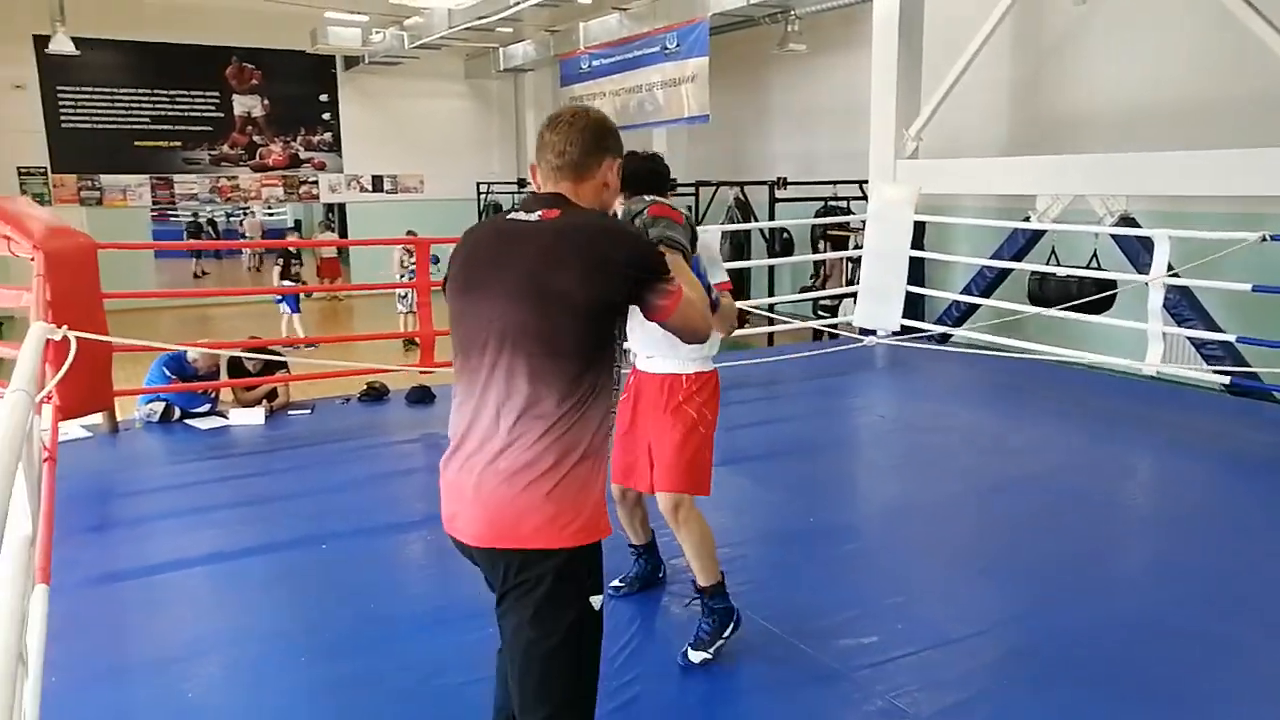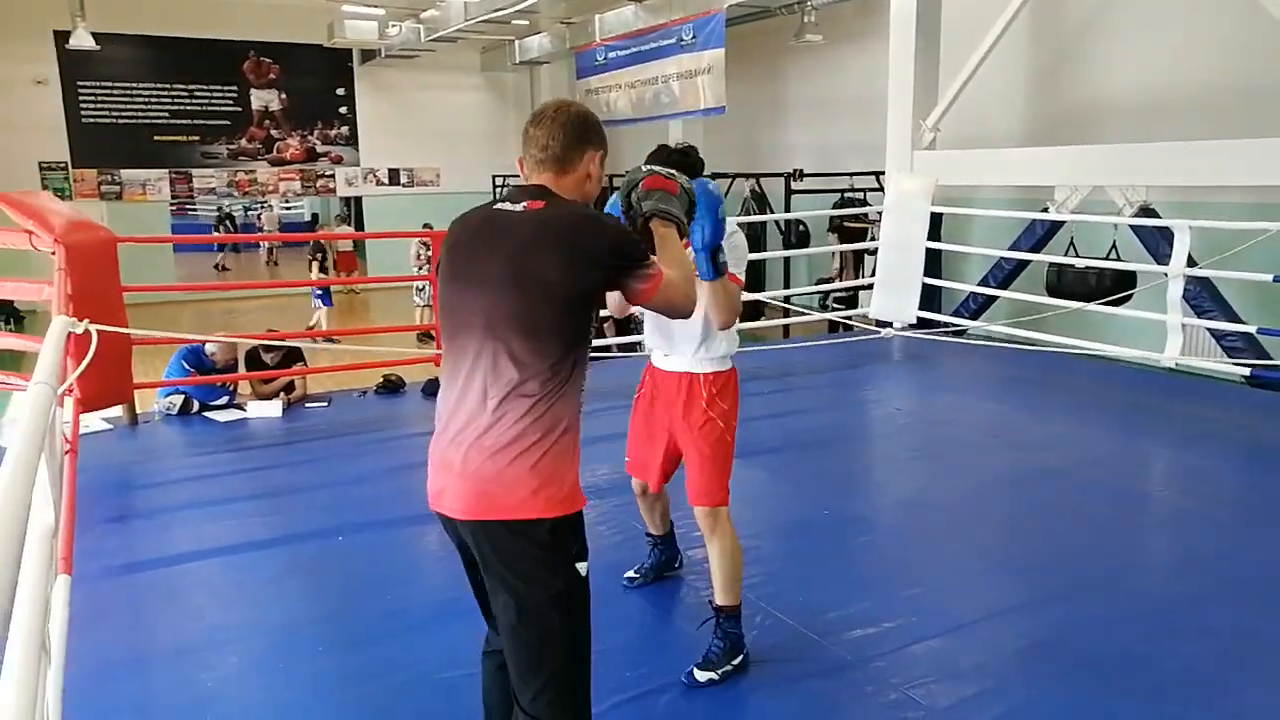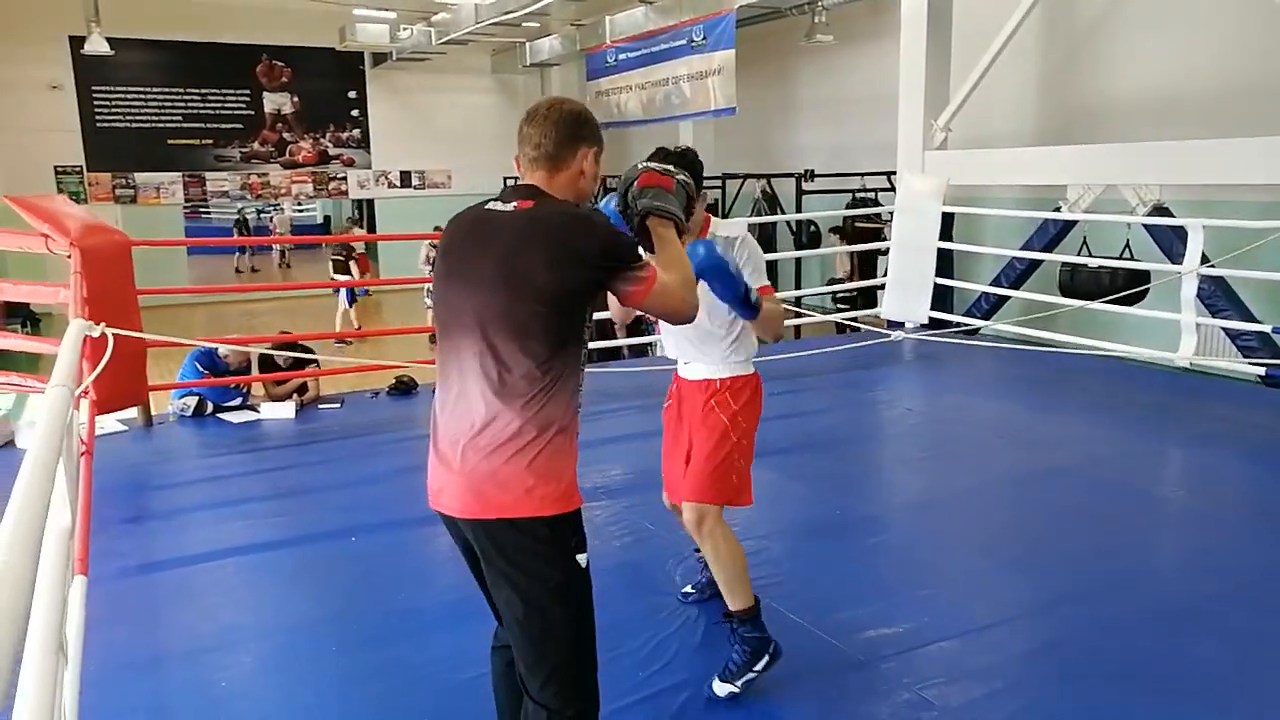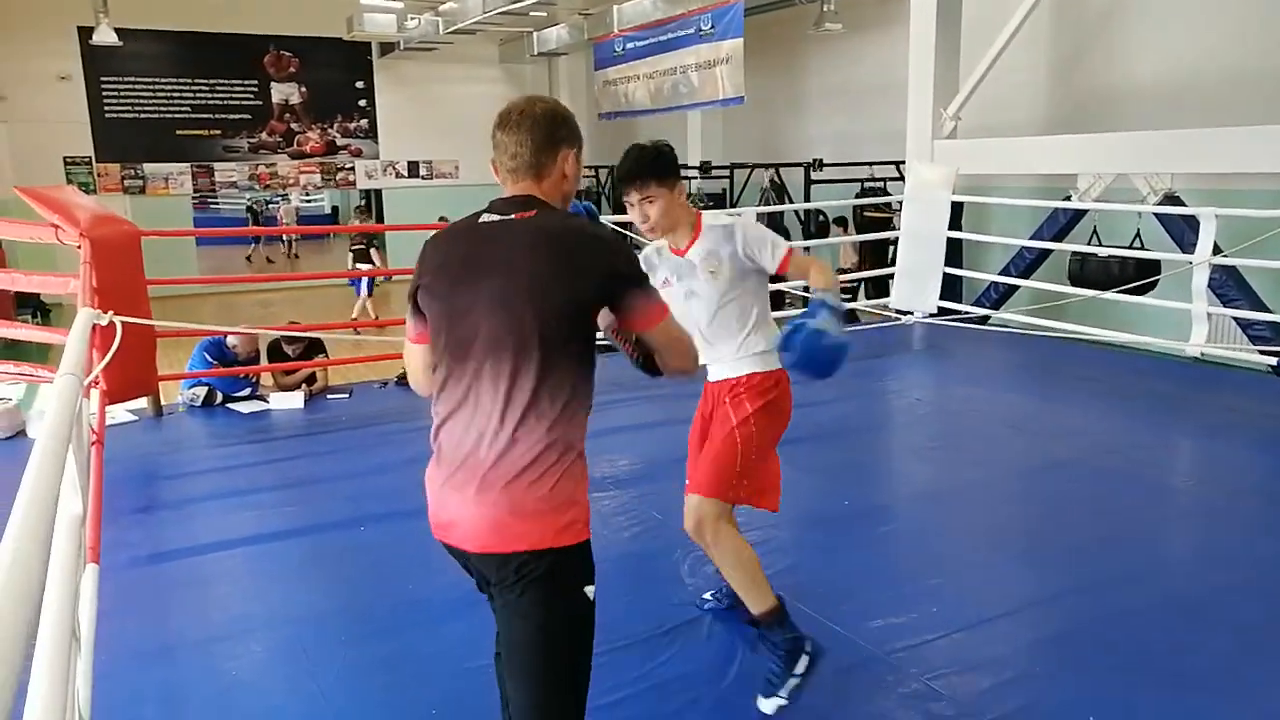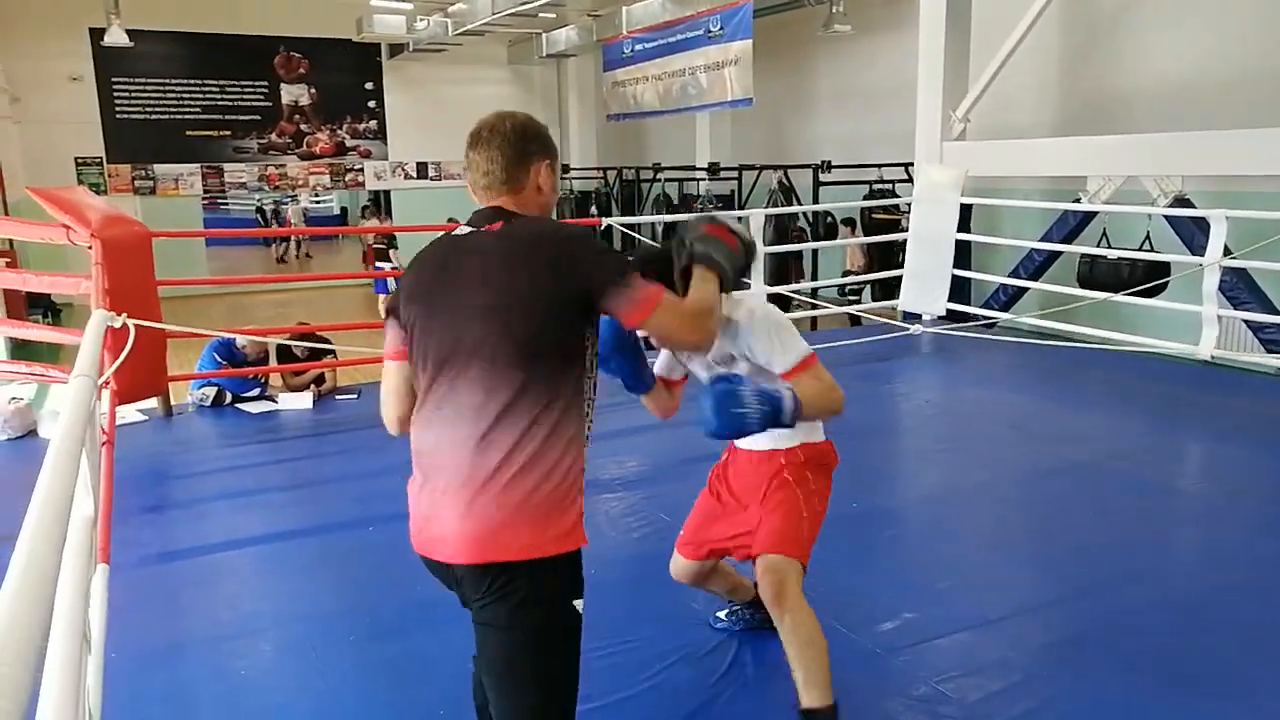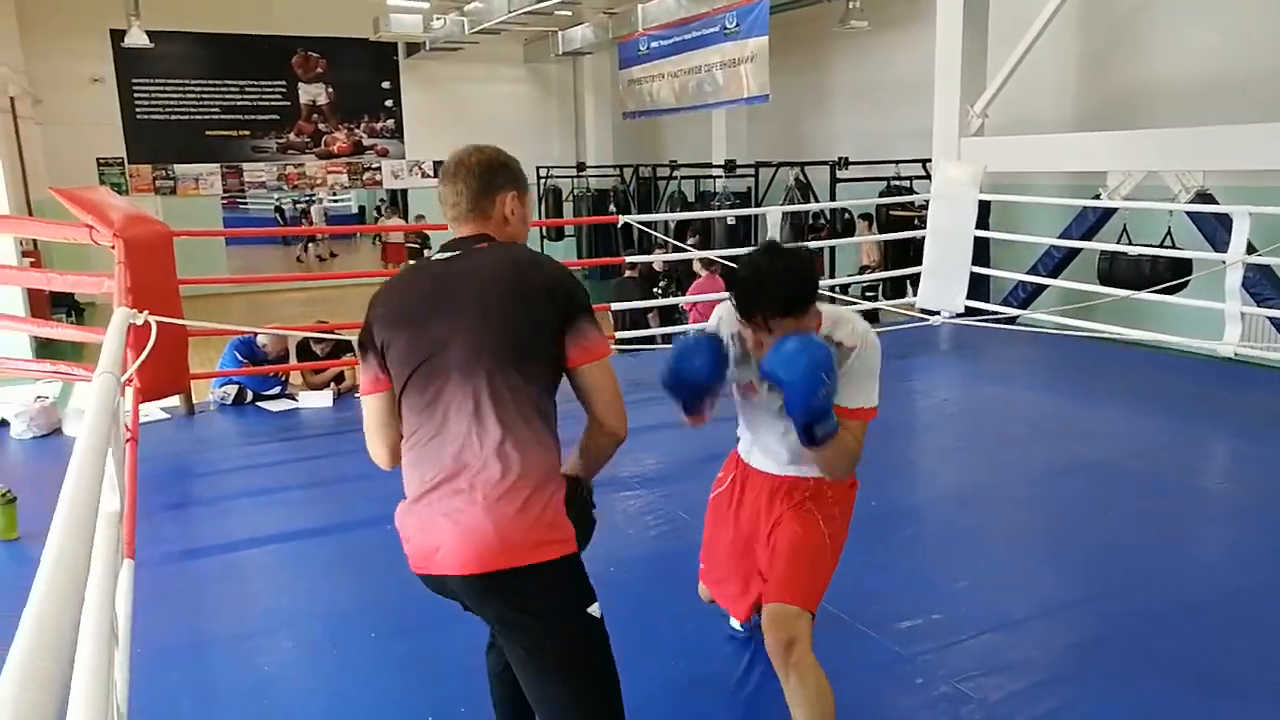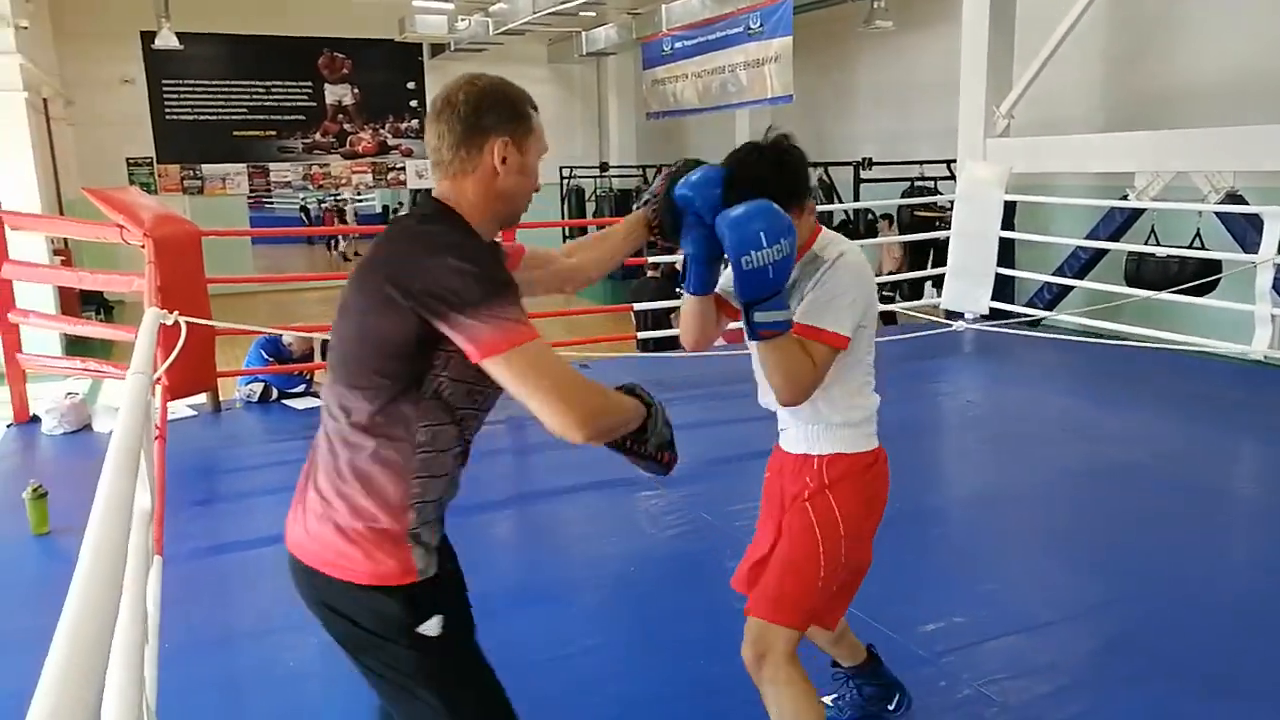
dt=0.3s
person 1, frame 1
left shoulder: (474, 244)
right shoulder: (614, 244)
right elbow: (697, 326)
right wrist: (670, 248)
left hip: (466, 505)
right hip: (547, 521)
left knee: (522, 647)
person 1, frame 2
left shoulder: (463, 231)
right shoulder: (591, 233)
right elbow: (681, 300)
right wrist: (664, 219)
left hip: (453, 483)
right hip: (527, 495)
left knee: (509, 640)
person 1, frame 3
left shoulder: (461, 230)
right shoulder: (583, 234)
right elbow: (682, 306)
right wrist: (661, 216)
left hip: (452, 486)
right hip: (525, 497)
left knee: (517, 642)
person 1, frame 4
left shoulder: (441, 250)
right shoulder: (589, 249)
right elbow: (679, 359)
right wrist: (632, 332)
left hip: (453, 509)
right hip: (534, 521)
left knee: (521, 643)
person 1, frame 5
left shoulder: (421, 271)
right shoulder: (567, 250)
left elbow: (398, 416)
right elbow: (693, 333)
right wrist: (709, 264)
left hip: (438, 526)
right hip: (524, 533)
left knee: (503, 659)
person 1, frame 6
left shoulder: (390, 300)
right shoulder: (544, 277)
left elbow: (385, 451)
right elbow: (611, 424)
right wrist: (578, 482)
left hip: (428, 545)
right hip: (522, 542)
left knee: (514, 641)
person 1, frame 7
left shoulder: (433, 239)
right shoulder: (454, 260)
left elbow: (559, 270)
right elbow: (575, 415)
left wrist: (648, 218)
right wrist: (638, 414)
left hip: (356, 533)
right hip: (363, 555)
person 2, frame 1
left shoulder: (693, 247)
left elbow: (727, 322)
left wrist: (703, 290)
left hip: (690, 384)
right hip: (641, 380)
left knee: (675, 502)
right knee: (623, 489)
left ankle: (719, 609)
right ankle: (647, 563)
person 2, frame 2
left shoulder: (726, 240)
left elbow: (723, 317)
right elbow: (617, 306)
left wrist: (707, 250)
left hip: (707, 384)
right hip: (659, 376)
left knee: (709, 511)
right knee: (642, 483)
left ankle: (730, 636)
right ankle: (664, 552)
person 2, frame 3
left shoulder: (733, 244)
left elbow: (772, 327)
right elbow: (623, 312)
left wrist: (740, 295)
left hip: (731, 390)
right hip: (685, 386)
left knee: (699, 515)
right knee: (679, 497)
left ankle: (754, 641)
right ankle: (719, 566)
person 2, frame 4
left shoulder: (732, 232)
right shoulder: (654, 257)
left elbow: (815, 270)
left wrist: (823, 311)
left hip: (757, 388)
right hip: (719, 388)
left knee: (702, 517)
right knee: (707, 508)
left ankle: (785, 639)
right ankle: (743, 585)
person 2, frame 5
left shoulder: (752, 320)
left elbow: (829, 401)
right elbow: (661, 406)
left wrist: (772, 408)
right wrist: (625, 366)
left hip: (796, 462)
right hip: (740, 460)
left knee: (779, 586)
right knee: (686, 569)
right ankle: (754, 604)
person 2, frame 6
left shoulder: (854, 344)
right shoulder: (726, 323)
left elbow: (841, 464)
right elbow: (693, 412)
left wrist: (815, 418)
right wrist: (692, 396)
left hip: (816, 490)
right hip: (746, 474)
left knee: (785, 637)
right knee: (714, 591)
right ankle: (763, 598)
person 2, frame 7
left shoulder: (841, 268)
right shoulder: (758, 253)
left elbow: (792, 388)
right elbow: (696, 338)
left wrist: (766, 295)
right wrist: (702, 259)
left hip: (840, 473)
right hip: (796, 459)
left knee: (764, 653)
right knee: (793, 602)
